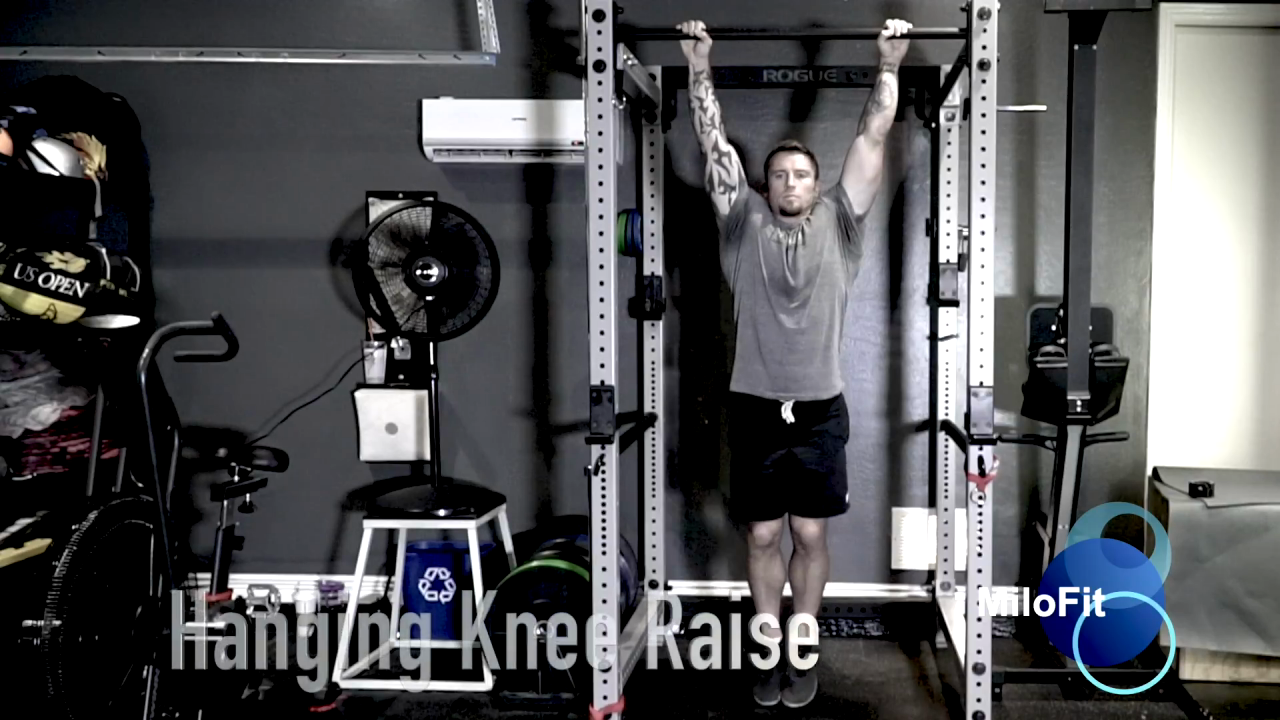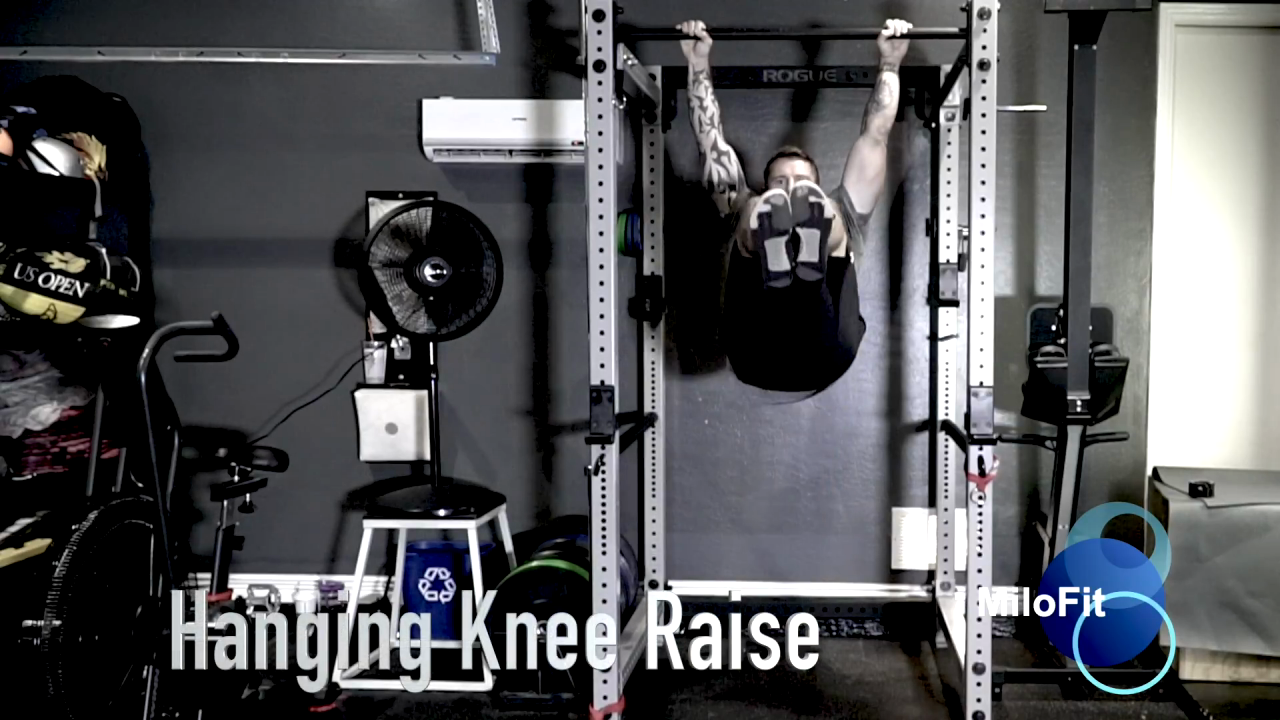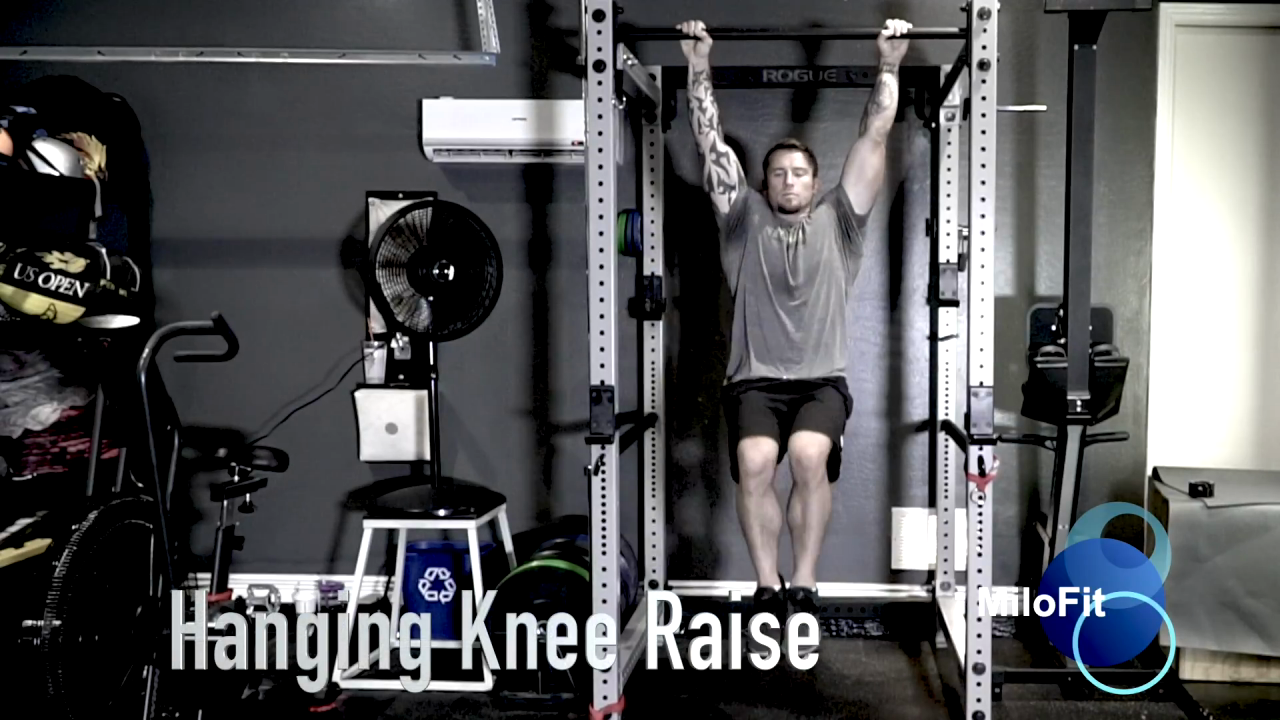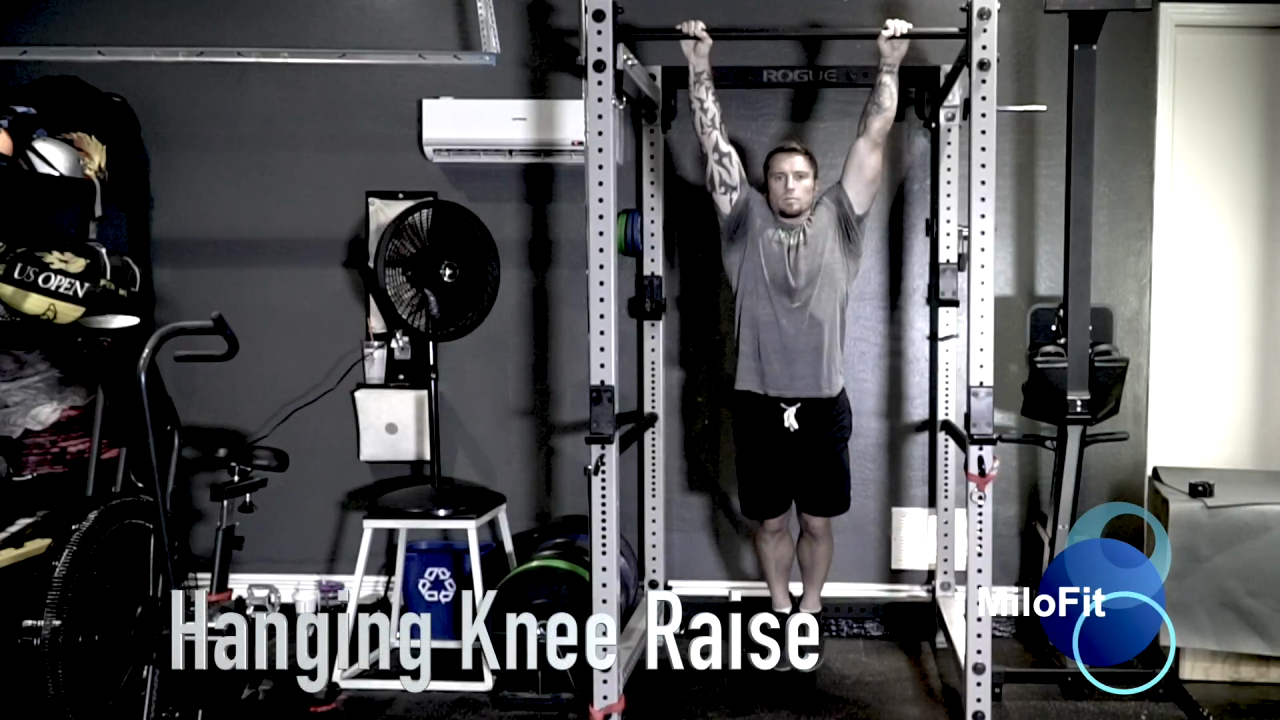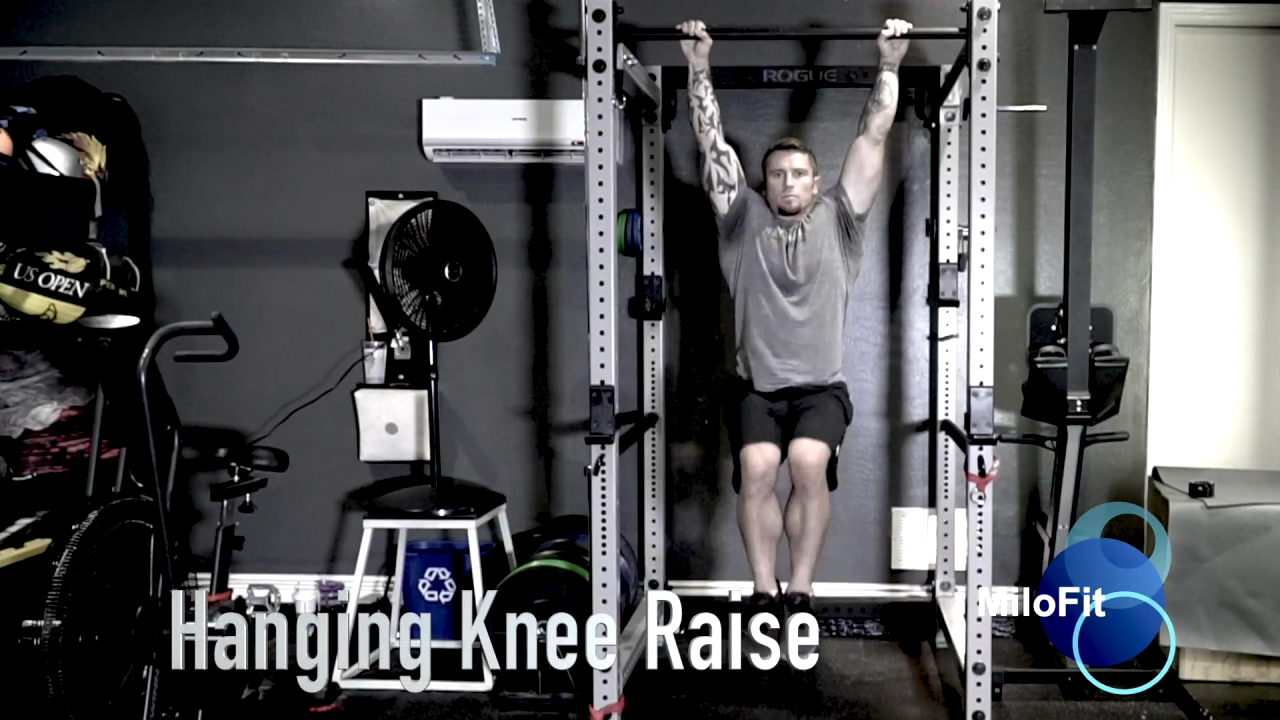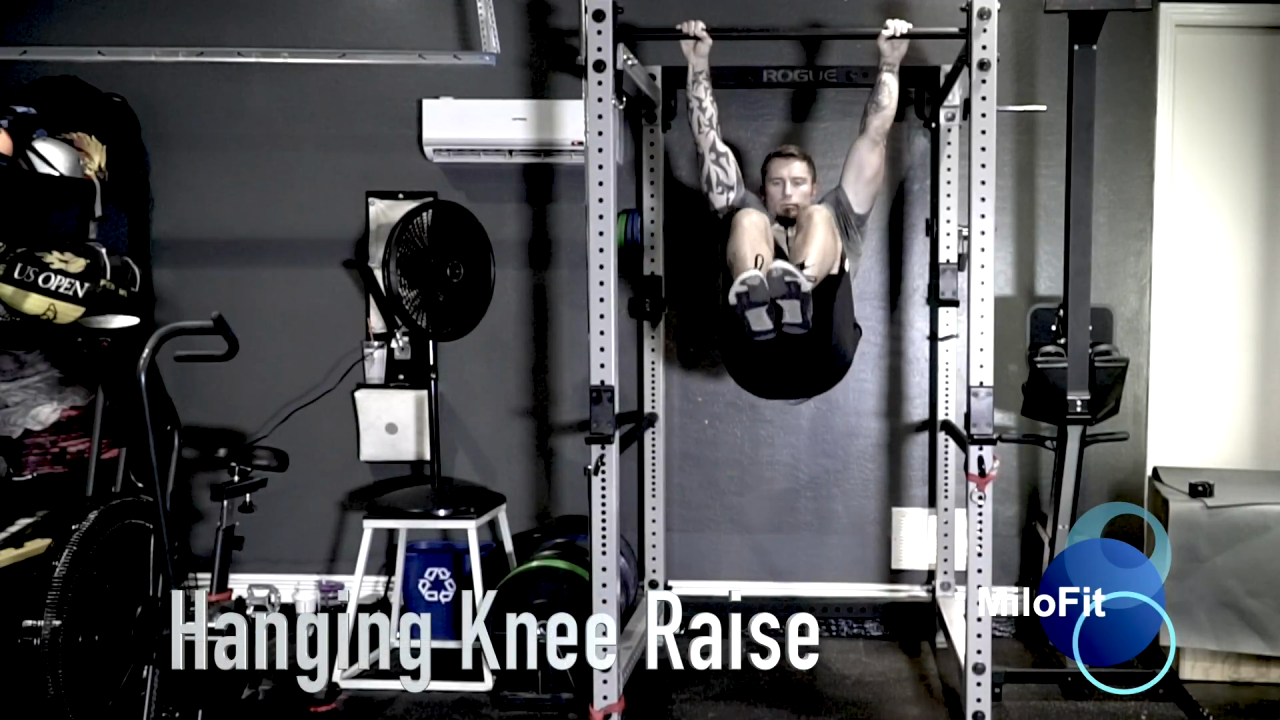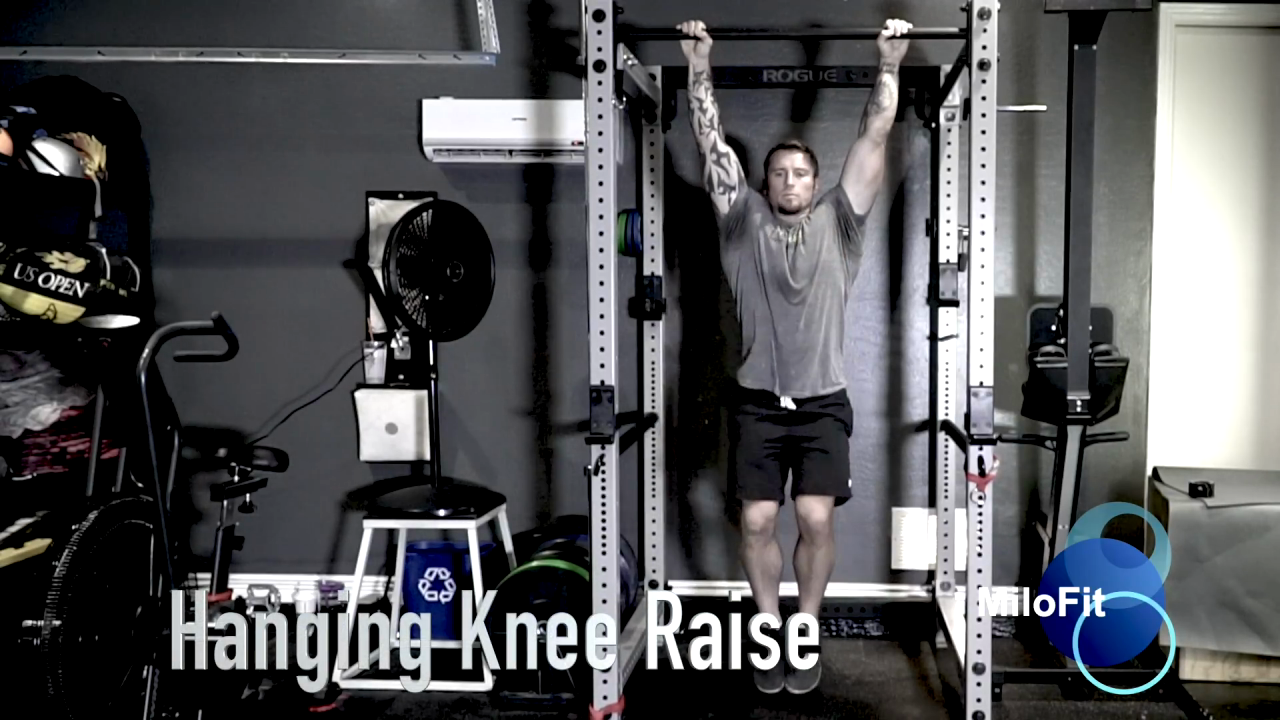
dt=0.7s
person 1, frame 1
left shoulder: (838, 219)
right shoulder: (743, 220)
left elbow: (871, 141)
right elbow: (715, 146)
left wrist: (889, 67)
right wrist: (699, 69)
left hip: (820, 408)
right hip: (755, 406)
left knee: (810, 534)
right knee: (762, 535)
left ankle: (804, 643)
right ankle: (769, 643)
person 1, frame 2
left shoulder: (837, 212)
right shoulder: (748, 210)
left elbow: (874, 136)
right elbow: (712, 142)
left wrist: (889, 65)
right wrist: (699, 66)
left hip: (824, 346)
right hip: (758, 348)
left knee: (824, 208)
right knee: (756, 209)
left ankle: (811, 250)
right ankle: (768, 232)
person 1, frame 3
left shoulder: (838, 218)
right shoulder: (743, 219)
left elbow: (873, 138)
right elbow: (711, 144)
left wrist: (889, 65)
right wrist: (699, 67)
left hip: (821, 385)
right hip: (754, 383)
left knee: (809, 455)
right knee: (754, 460)
left ankle: (802, 590)
right ankle: (768, 590)
person 1, frame 4
left shoulder: (839, 219)
right shoulder: (746, 220)
left elbow: (872, 140)
right elbow: (714, 143)
left wrist: (888, 66)
right wrist: (699, 67)
left hip: (822, 406)
right hip: (759, 406)
left knee: (817, 525)
right knee: (769, 524)
left ankle: (809, 617)
right ankle: (781, 615)
person 1, frame 5
left shoulder: (838, 217)
right shoulder: (743, 218)
left elbow: (871, 138)
right elbow: (712, 144)
left wrist: (889, 64)
right wrist: (699, 67)
left hip: (820, 390)
right hip: (758, 389)
left knee: (808, 463)
right knee: (757, 469)
left ankle: (800, 594)
right ankle: (765, 595)
person 1, frame 6
left shoulder: (836, 213)
right shoulder: (747, 210)
left elbow: (873, 138)
right elbow: (709, 143)
left wrist: (889, 63)
right wrist: (698, 65)
left hip: (821, 354)
right hip: (757, 329)
left knee: (815, 230)
right knee: (747, 226)
left ankle: (798, 293)
right ankle: (754, 293)
person 1, frame 7
left shoulder: (838, 218)
right shoulder: (744, 218)
left elbow: (874, 138)
right elbow: (711, 143)
left wrist: (889, 64)
right wrist: (699, 66)
left hip: (823, 403)
right hip: (758, 401)
left knee: (815, 519)
right knee: (757, 520)
right ankle: (770, 632)
